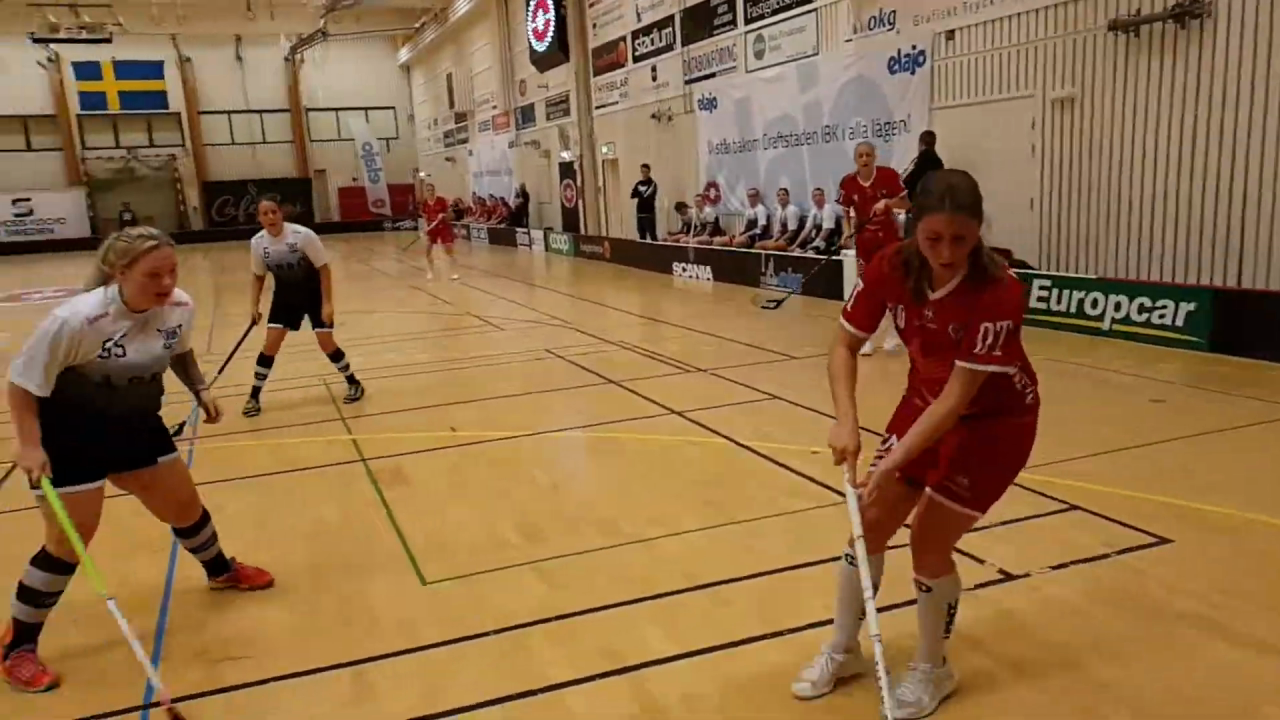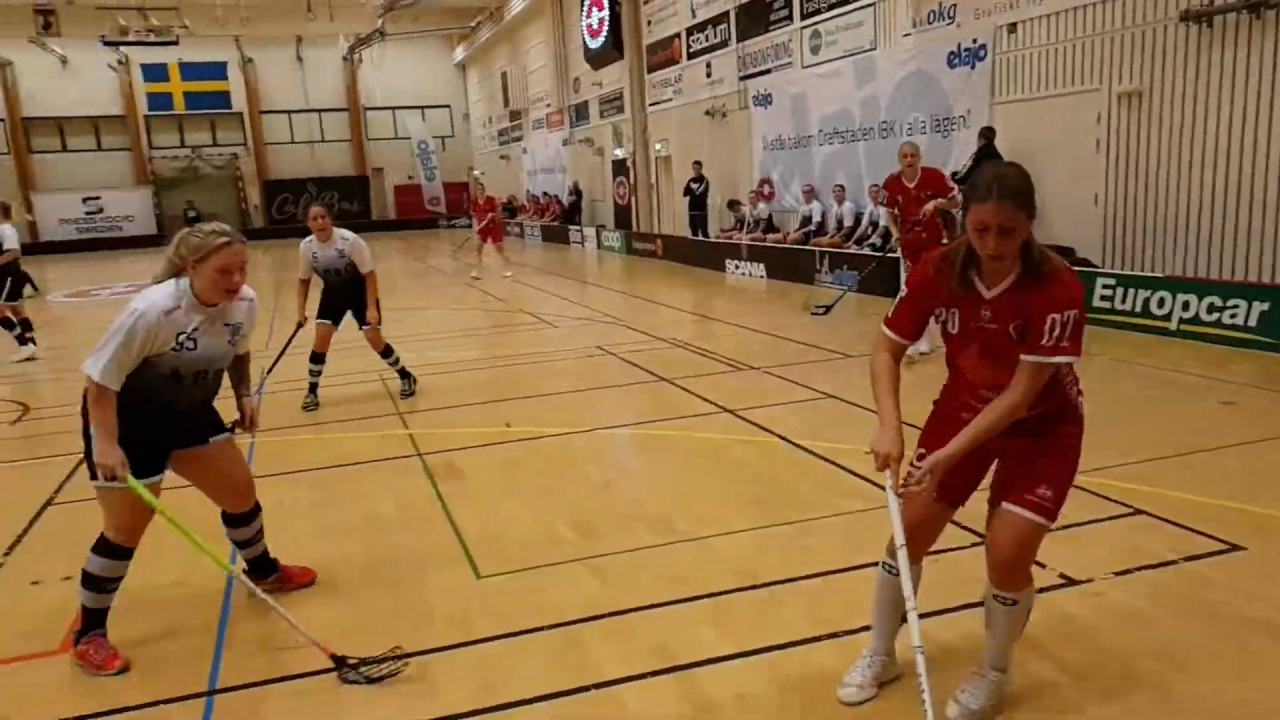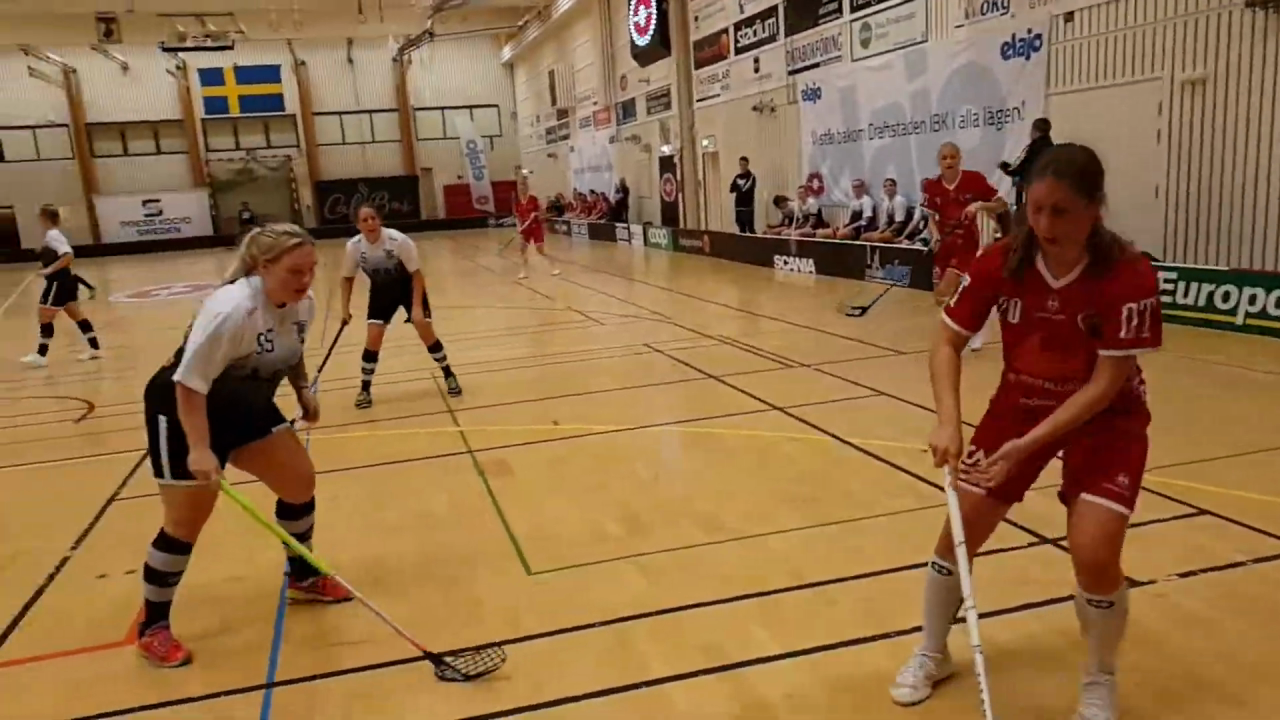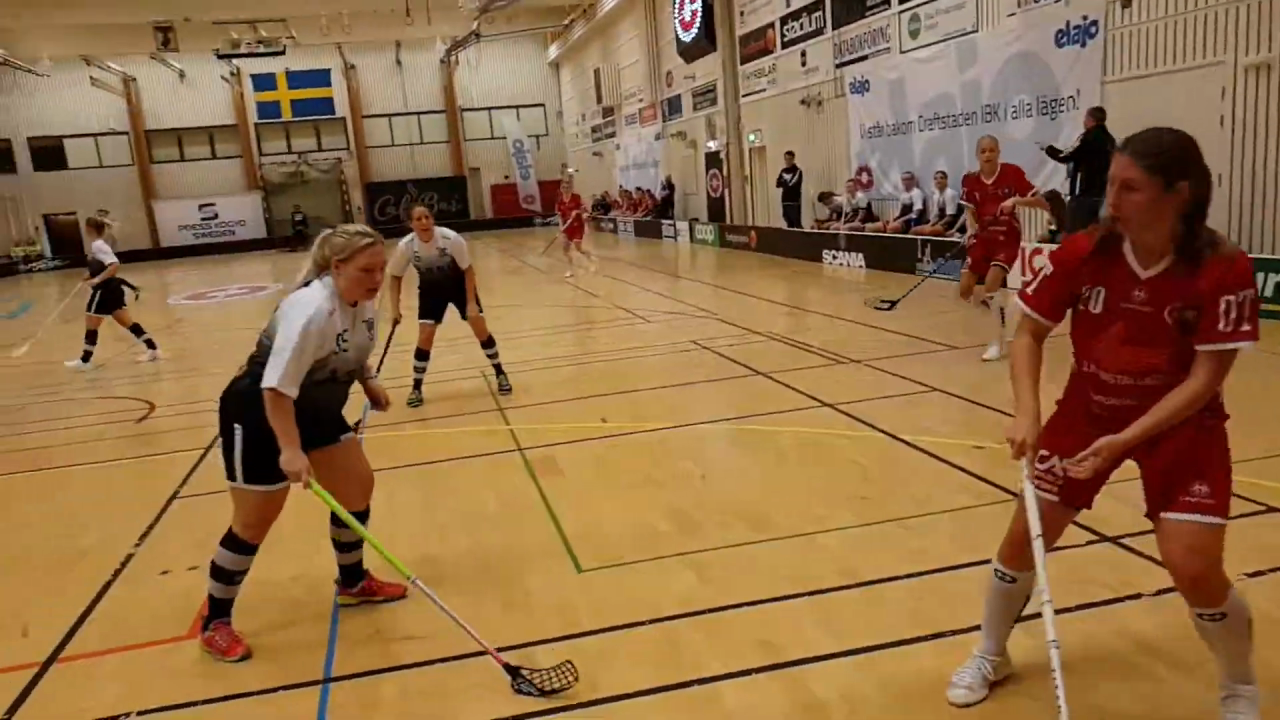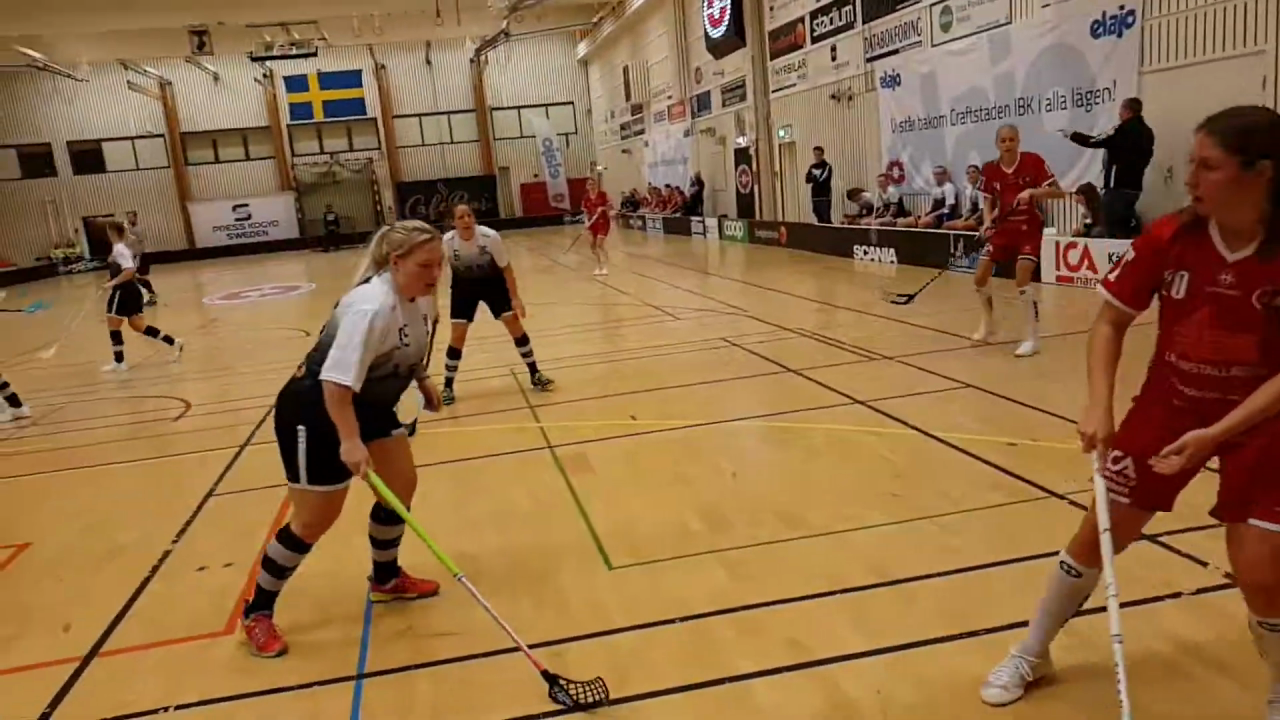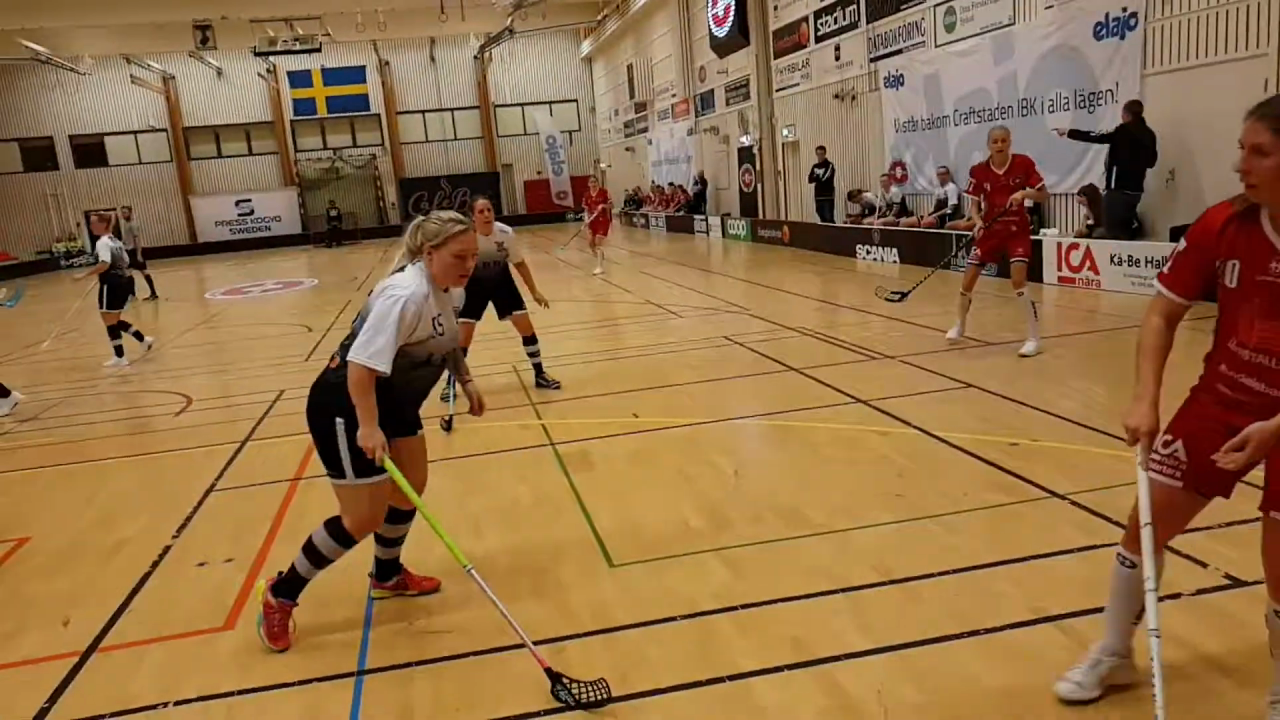
dt=0.1s
person 1, frame 1
left shoulder: (999, 294)
right shoulder: (891, 269)
left elbow: (959, 396)
right elbow: (845, 343)
left wrist: (893, 461)
right wrist: (845, 422)
left hip: (999, 416)
right hip: (925, 406)
left knee: (929, 541)
right knee: (868, 525)
left ankle: (931, 667)
right ankle: (841, 652)
person 1, frame 2
left shoulder: (1058, 289)
right shoulder: (935, 272)
left elbow: (1022, 393)
right elbow: (887, 351)
left wrist: (946, 456)
right wrist: (889, 427)
left hip: (1042, 425)
right hip: (962, 409)
left knee: (1008, 554)
right knee: (908, 534)
left ankle: (993, 673)
right ankle: (879, 656)
person 1, frame 3
left shoulder: (1130, 276)
right shoulder: (999, 264)
left elbow: (1106, 383)
right elbow: (947, 342)
left wrist: (1028, 445)
right wrist: (948, 422)
left hip: (1102, 420)
right hip: (1018, 408)
left knee: (1094, 556)
right knee: (958, 533)
right ankle: (931, 657)
person 1, frame 4
left shoulder: (1224, 271)
right shoulder: (1083, 252)
left elbow: (1204, 381)
right elbow: (1028, 333)
left wrist: (1125, 441)
right wrist: (1026, 414)
left hip: (1182, 422)
right hip: (1089, 409)
left knee: (1196, 572)
right knee: (1023, 540)
right ankle: (990, 654)
person 1, frame 5
right shoulder: (1167, 238)
right elbow: (1109, 321)
left wrist: (1219, 433)
right wrist: (1098, 406)
right hip: (1171, 405)
right knee: (1094, 539)
right ankle: (1032, 651)
person 1, frame 6
right shoulder: (1220, 227)
right elbow: (1162, 313)
right wrist: (1144, 400)
right hip: (1225, 395)
right knee: (1147, 524)
right ankle: (1113, 653)
person 2, frame 1
left shoulder: (179, 307)
right shoulder: (77, 319)
left wrist: (202, 391)
left hip: (134, 425)
right hip: (69, 432)
left knee: (183, 504)
right knee: (70, 541)
left ankle: (221, 569)
person 2, frame 2
left shoulder: (243, 302)
right shoulder: (151, 311)
right elbow: (101, 379)
left wrist: (245, 395)
right wrist: (106, 442)
left hip: (187, 413)
right hip: (127, 419)
left knee: (239, 488)
right knee: (126, 528)
left ankle: (263, 570)
right ankle: (88, 632)
person 2, frame 3
left shoulder: (303, 302)
right shoulder: (232, 309)
right elbow: (190, 382)
left wrist: (303, 391)
right wrist: (199, 447)
left hip: (245, 406)
right hip: (186, 414)
left knee: (299, 481)
right knee: (186, 522)
left ankle: (302, 578)
right ankle: (152, 625)
person 2, frame 4
left shoulder: (365, 301)
right shoulder: (311, 311)
right elbow: (277, 387)
left wrist: (369, 382)
right wrist: (290, 449)
left hip: (316, 412)
right hip: (256, 417)
left knee: (359, 487)
right knee: (254, 525)
left ankle: (353, 581)
right ankle: (215, 620)
person 2, frame 5
left shoulder: (414, 300)
right shoulder: (371, 307)
right elbow: (336, 379)
left wrist: (427, 383)
right wrist: (351, 442)
left hip: (368, 408)
right hip: (315, 415)
left knee: (401, 487)
right knee: (314, 523)
left ankle: (385, 577)
right ankle: (259, 612)
person 2, frame 6
left shoulder: (445, 292)
right shoulder: (405, 295)
right elbow: (362, 363)
left wrist: (466, 381)
right wrist: (368, 426)
left hip: (393, 402)
right hip: (346, 407)
left knee: (408, 490)
right knee: (363, 518)
left ankle: (387, 575)
right ankle: (280, 595)
person 3, frame 1
left shoulder: (888, 175)
right shoulder: (847, 183)
left elbow: (905, 204)
right elbow: (846, 213)
left wrist: (886, 202)
right wrist: (848, 232)
left hip: (888, 236)
right hip: (863, 239)
left ankle: (893, 333)
right ankle: (869, 339)
person 3, frame 2
left shoulder: (934, 176)
right shoulder: (891, 183)
left elbow: (956, 203)
right elbow: (891, 215)
left wrist: (936, 203)
right wrist: (895, 234)
left hip: (932, 237)
right hip: (909, 240)
left ankle: (926, 339)
right ankle: (926, 337)
person 3, frame 3
left shoulder: (974, 179)
right shoulder: (931, 185)
left elbow: (1002, 206)
left wrist: (978, 205)
right wrist: (934, 235)
left hip: (966, 242)
right hip: (944, 242)
left knee: (946, 291)
right knee: (940, 299)
person 3, frame 4
left shoulder: (1013, 173)
right shoulder: (970, 180)
left elbow: (1041, 203)
left wrist: (1015, 200)
right wrist: (970, 230)
left hip: (1008, 238)
right hip: (983, 238)
left knee: (991, 287)
right knee: (965, 291)
left ankle: (998, 344)
right ankle: (999, 326)
person 3, frame 5
left shoulder: (1034, 161)
right shoulder: (989, 170)
left elbow: (1059, 192)
left wrist: (1032, 192)
right wrist: (987, 221)
left hip: (1030, 228)
right hip: (1003, 229)
left knee: (1022, 281)
right knee: (979, 278)
left ankle: (1032, 339)
right ankle: (988, 325)
person 3, frame 6
left shoulder: (1023, 163)
right shoulder: (978, 171)
left elbow: (1044, 195)
right elbow: (974, 206)
left wrist: (1024, 194)
right wrist: (977, 222)
left hip: (1017, 230)
right hip: (989, 230)
left knee: (1018, 283)
right knee: (967, 284)
left ankle: (1034, 338)
right ankle: (959, 326)
person 4, frame 1
left shoulder: (302, 235)
right shoulder: (258, 242)
left elbow: (324, 268)
right elbow: (258, 275)
left wrist: (328, 302)
right wrist: (254, 306)
left hip: (313, 291)
right hip: (285, 294)
left knee: (326, 343)
right knee: (270, 345)
left ankle: (353, 383)
right ankle: (254, 396)
person 4, frame 2
left shoulder: (350, 240)
right shoulder: (306, 246)
left elbow: (369, 274)
right elbow: (304, 279)
left wrist: (372, 307)
right wrist: (301, 310)
left hip: (360, 291)
right hip: (333, 294)
left knee: (375, 340)
right knee: (320, 342)
left ankle: (406, 377)
right ankle: (311, 392)
person 4, frame 3
left shoulder: (399, 240)
right shoulder: (354, 246)
left elbow: (416, 273)
right elbow: (347, 277)
left wrist: (417, 306)
right wrist: (345, 307)
left hip: (409, 288)
right hip: (381, 292)
left knee: (427, 335)
right knee: (373, 339)
left ankle: (449, 377)
right ankle: (365, 389)
person 4, frame 4
left shoulder: (451, 238)
right shoulder: (406, 245)
left elbow: (468, 269)
right elbow: (396, 276)
left wrist: (471, 303)
right wrist: (395, 307)
left hip: (459, 285)
right hip: (431, 290)
left knee: (480, 329)
right knee: (425, 338)
left ankle: (500, 374)
right ankle: (416, 388)
person 4, frame 5
left shoulder: (490, 236)
right shoulder: (446, 243)
left elbow: (505, 267)
left wrist: (515, 299)
left hip: (493, 283)
right hip: (465, 288)
left knee: (516, 328)
right knee: (457, 337)
left ankle: (536, 375)
right ankle: (448, 386)
person 4, frame 6
left shoulder: (506, 233)
left elbow: (519, 262)
left wrist: (534, 291)
left hip: (503, 283)
right hip: (475, 287)
left knee: (526, 327)
right knee: (464, 336)
left ankle: (540, 375)
right ankle: (451, 382)
